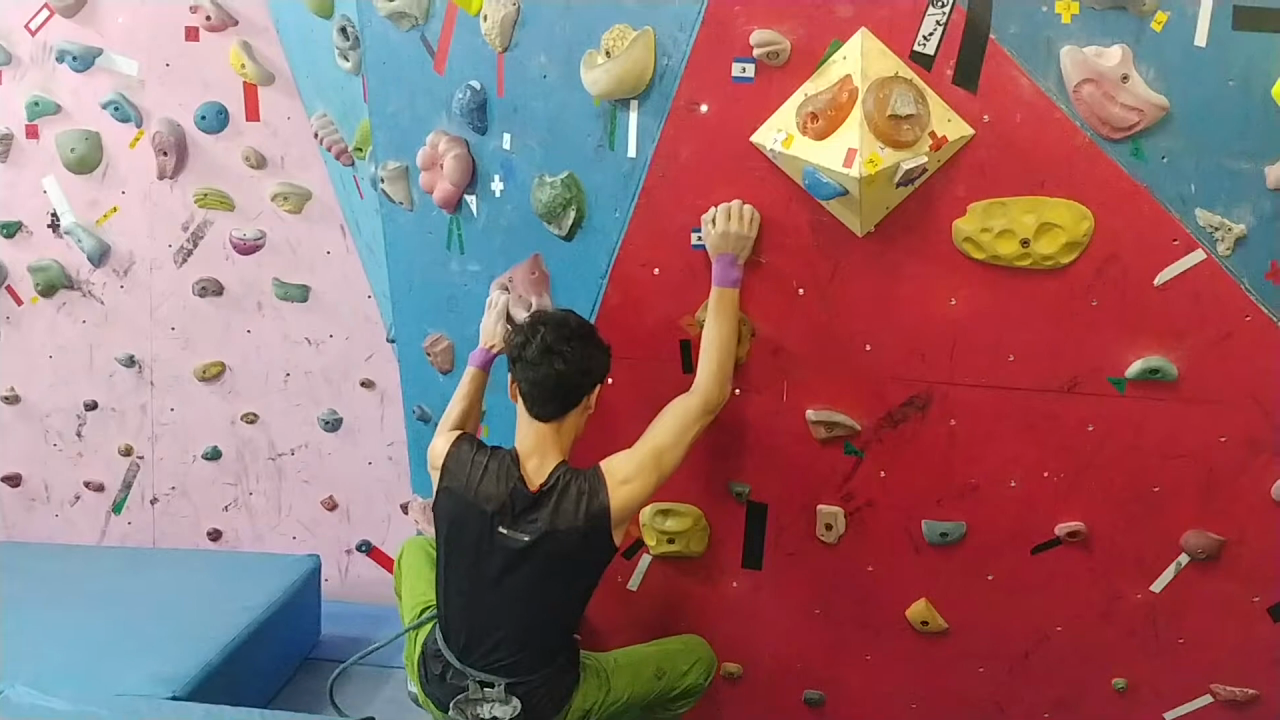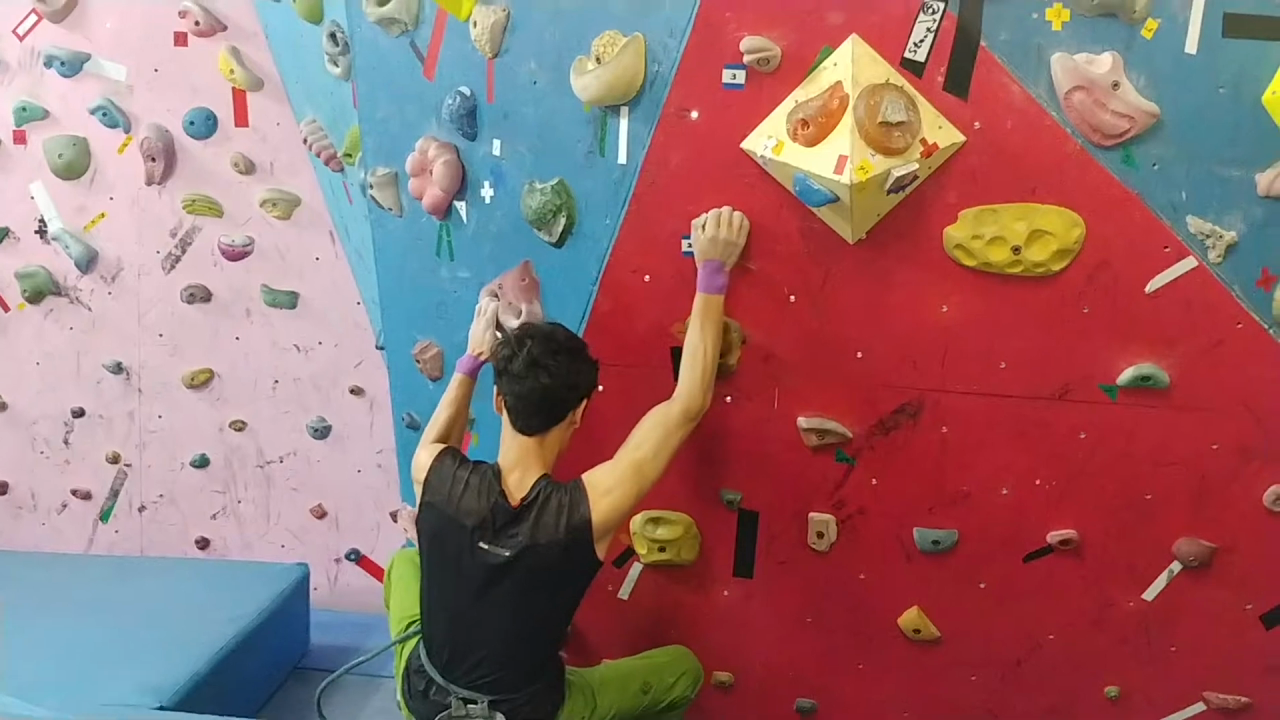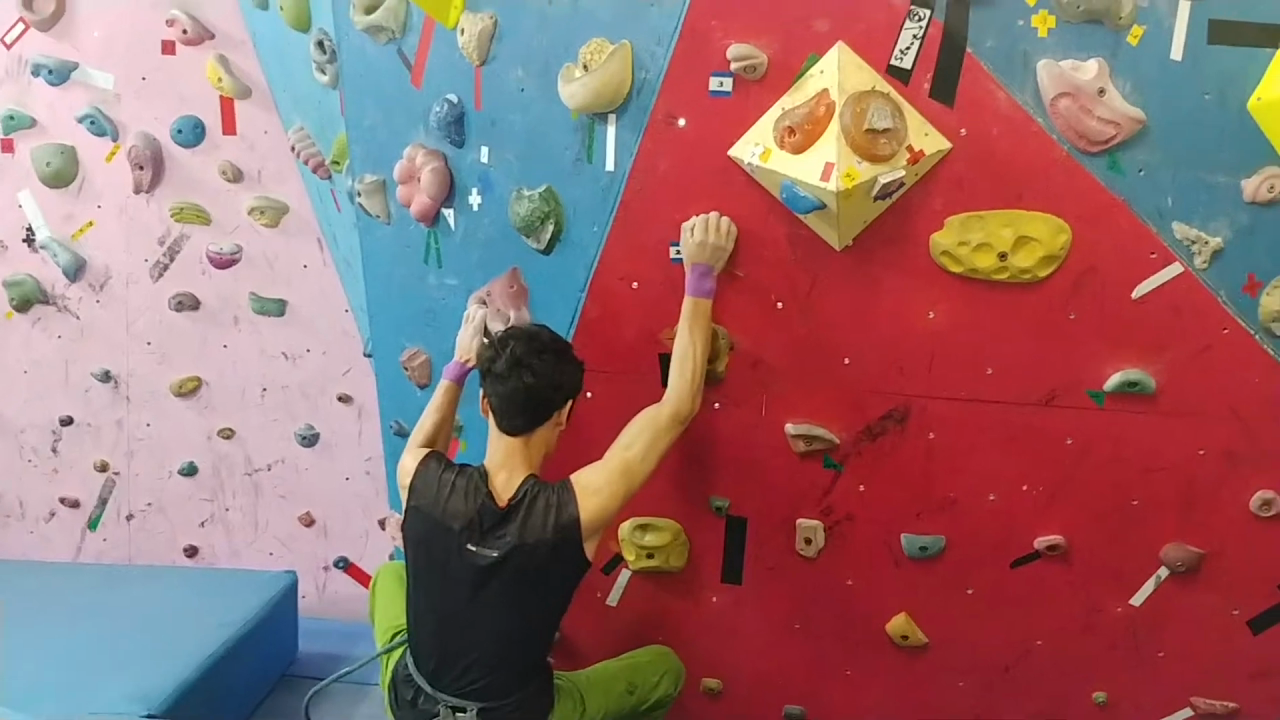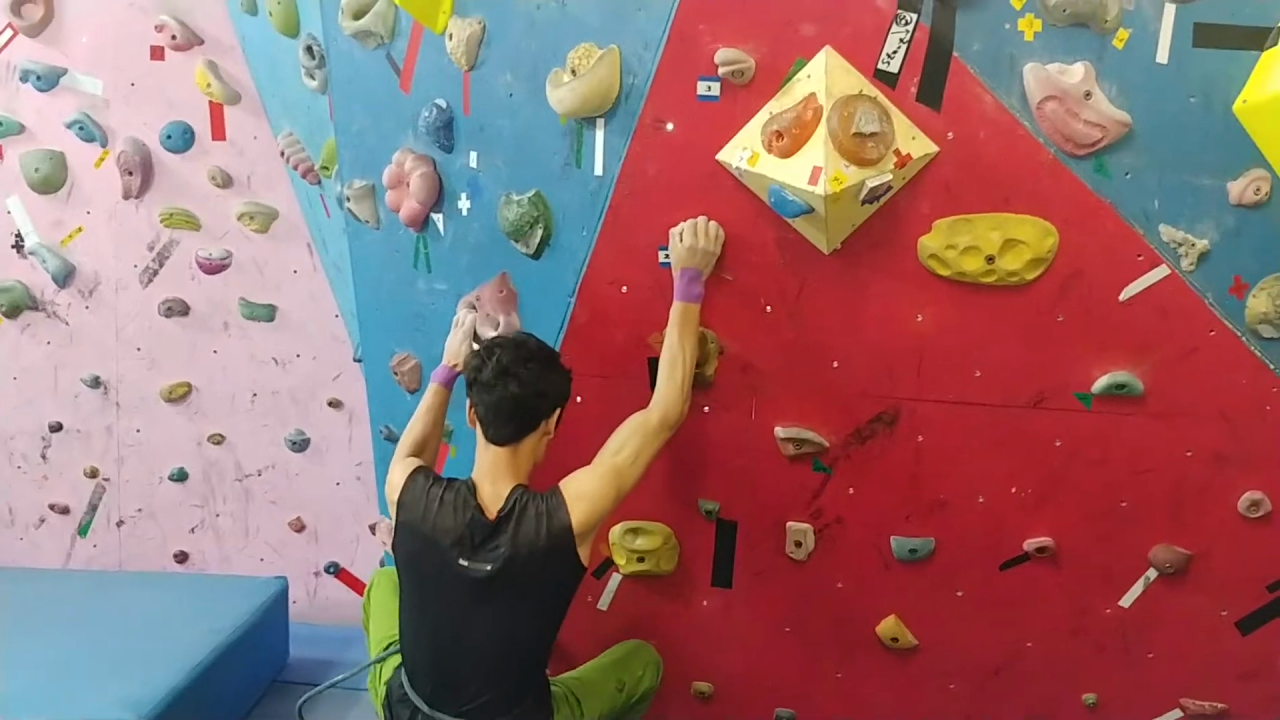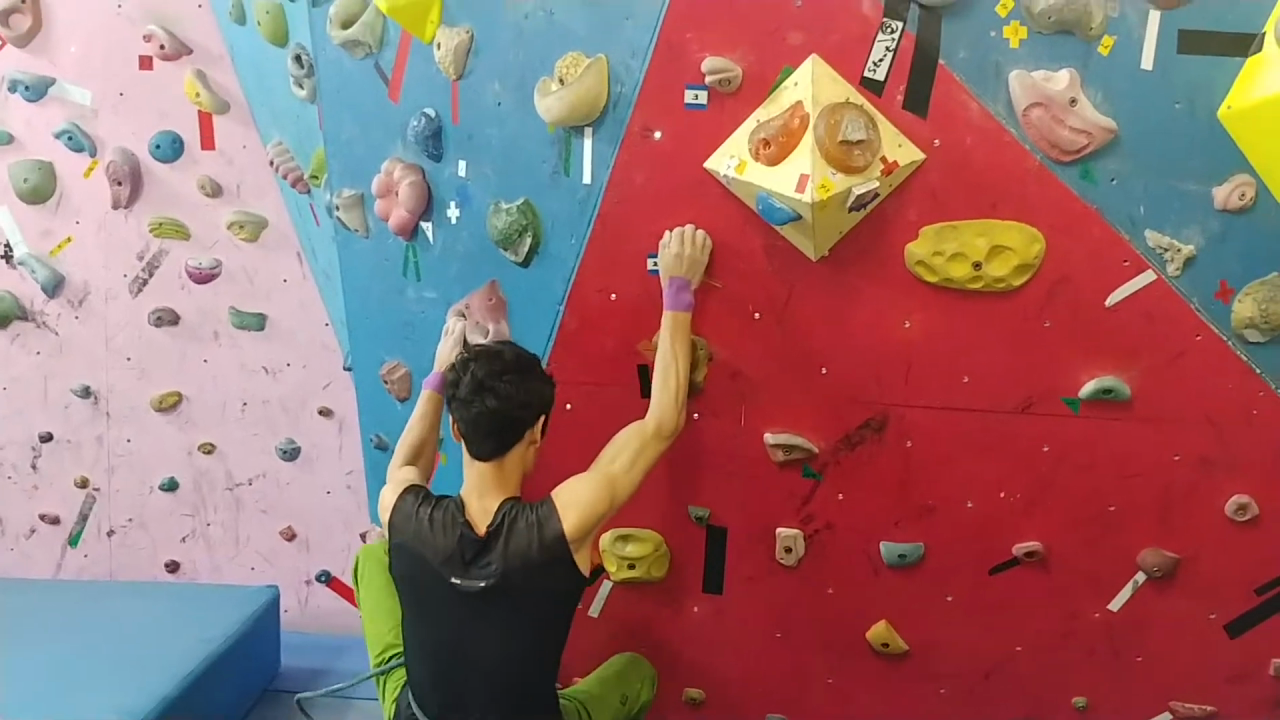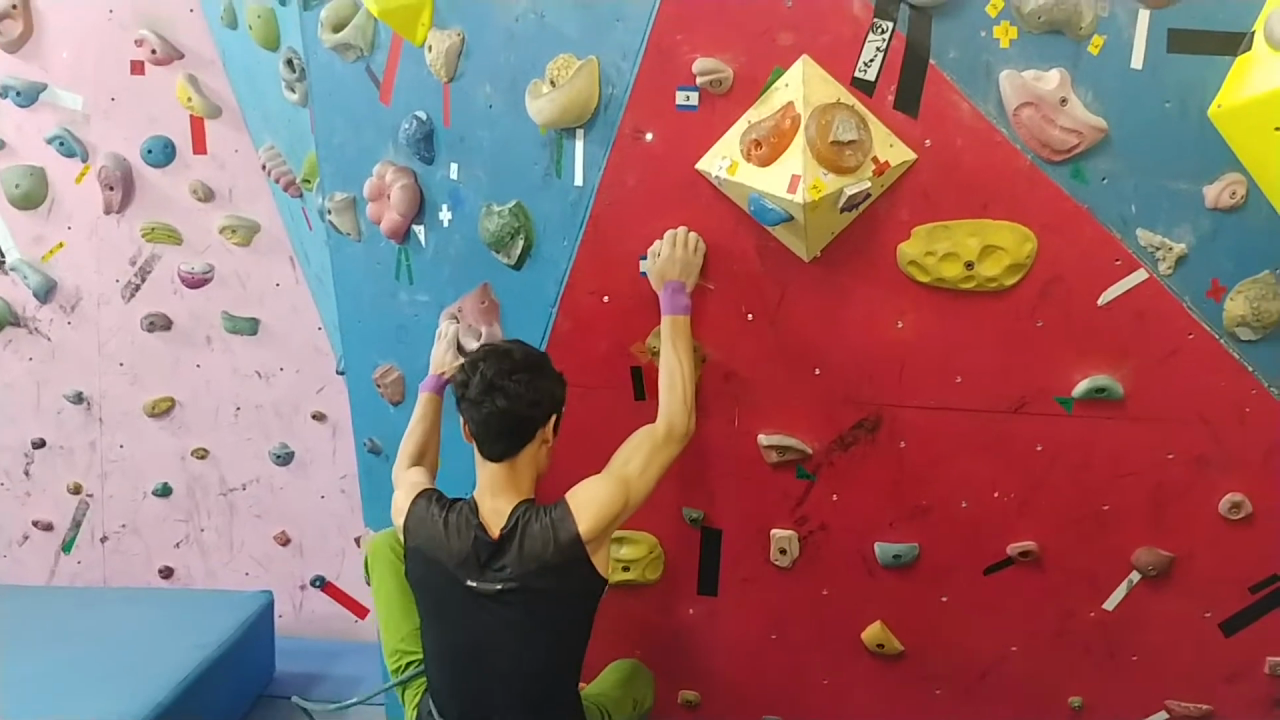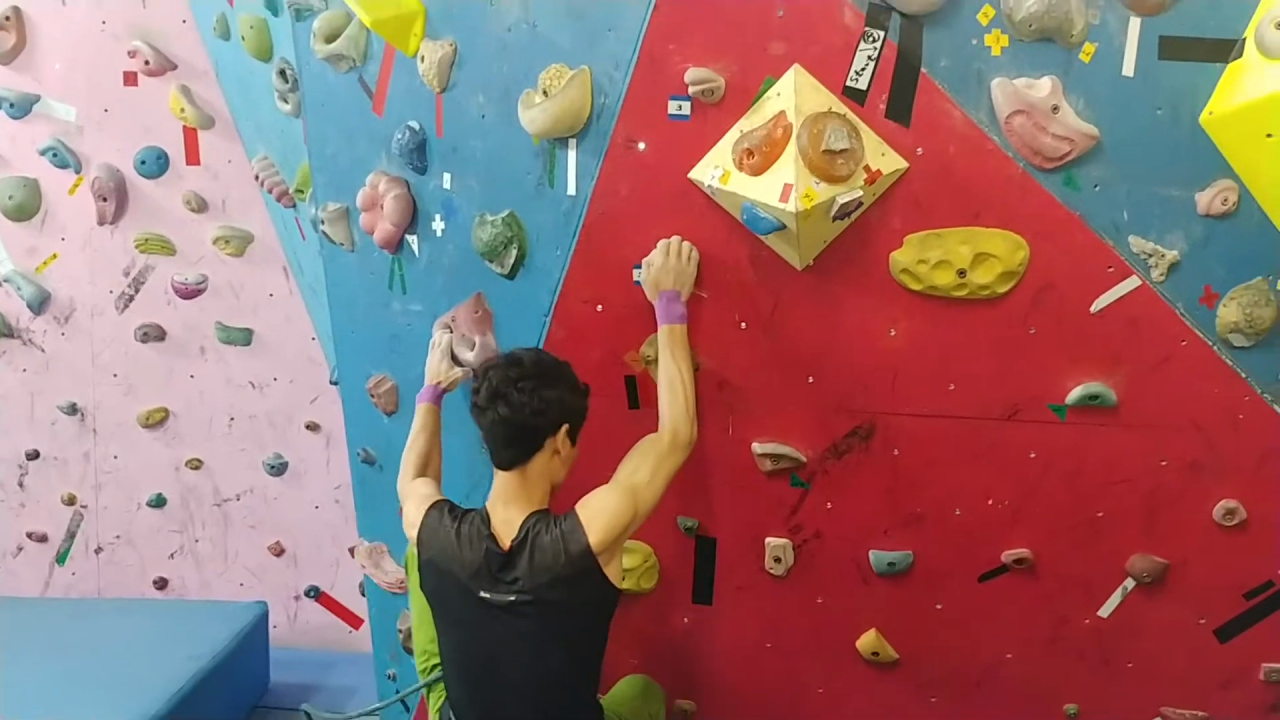
dt=0.2s
person 1, frame 1
left shoulder: (454, 464)
right shoulder: (607, 495)
right elbow: (708, 396)
left wrist: (484, 352)
right wrist: (726, 267)
left knee: (416, 550)
right knee: (697, 660)
person 1, frame 2
left shoulder: (438, 479)
right shoulder: (590, 508)
right elbow: (689, 404)
left wrist: (472, 360)
right wrist: (712, 273)
right knee: (684, 671)
person 1, frame 3
left shoulder: (424, 483)
right shoulder: (576, 510)
right elbow: (678, 406)
left wrist: (459, 366)
right wrist: (700, 277)
right knee: (665, 670)
person 1, frame 4
left shoulder: (412, 497)
right shoulder: (566, 517)
right elbow: (666, 413)
left wrist: (448, 370)
right wrist: (688, 283)
right knee: (642, 662)
person 1, frame 5
left shoulder: (404, 516)
right shoulder: (561, 526)
left elbow: (404, 469)
right elbow: (663, 422)
left wrist: (439, 377)
right wrist: (678, 291)
right knee: (637, 674)
person 1, frame 6
left shoulder: (419, 520)
right shoulder: (576, 527)
left elbow: (408, 470)
right elbow: (674, 426)
left wrist: (437, 378)
right wrist: (674, 295)
right knee: (633, 678)
person 1, frame 7
left shoulder: (434, 533)
right shoulder: (587, 539)
left elbow: (413, 480)
right elbow: (677, 435)
left wrist: (433, 389)
right wrist: (669, 303)
